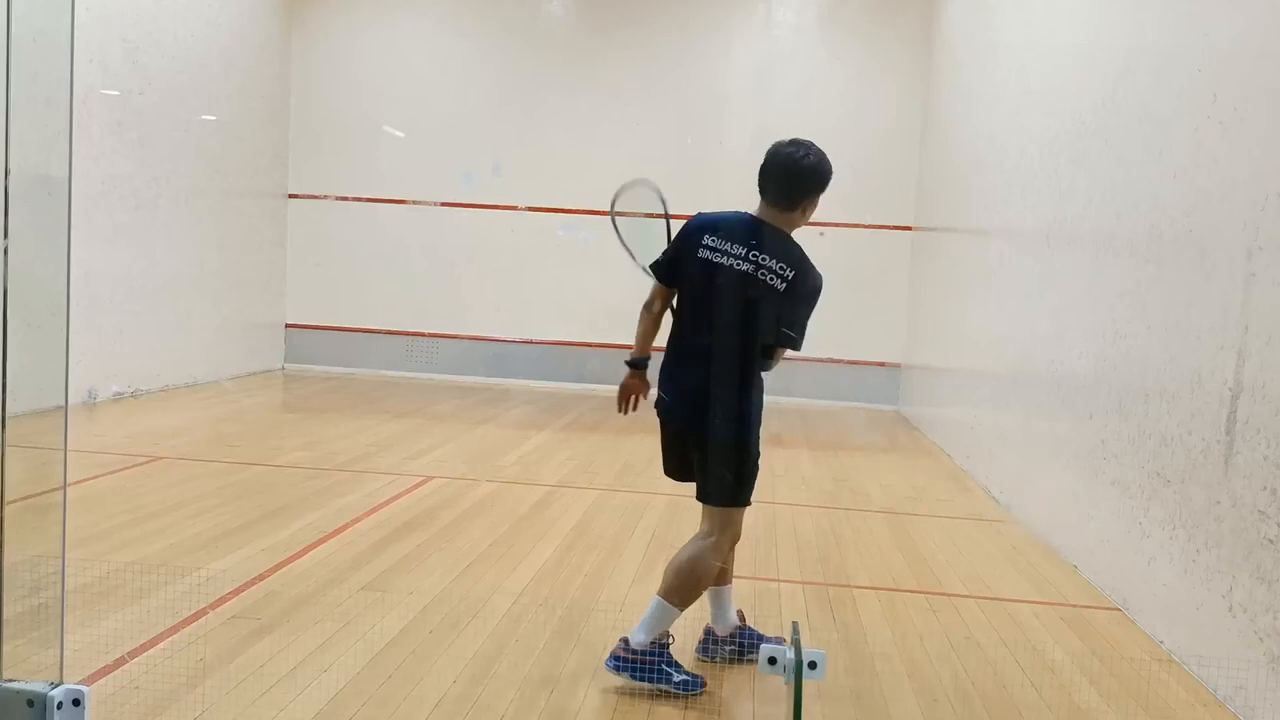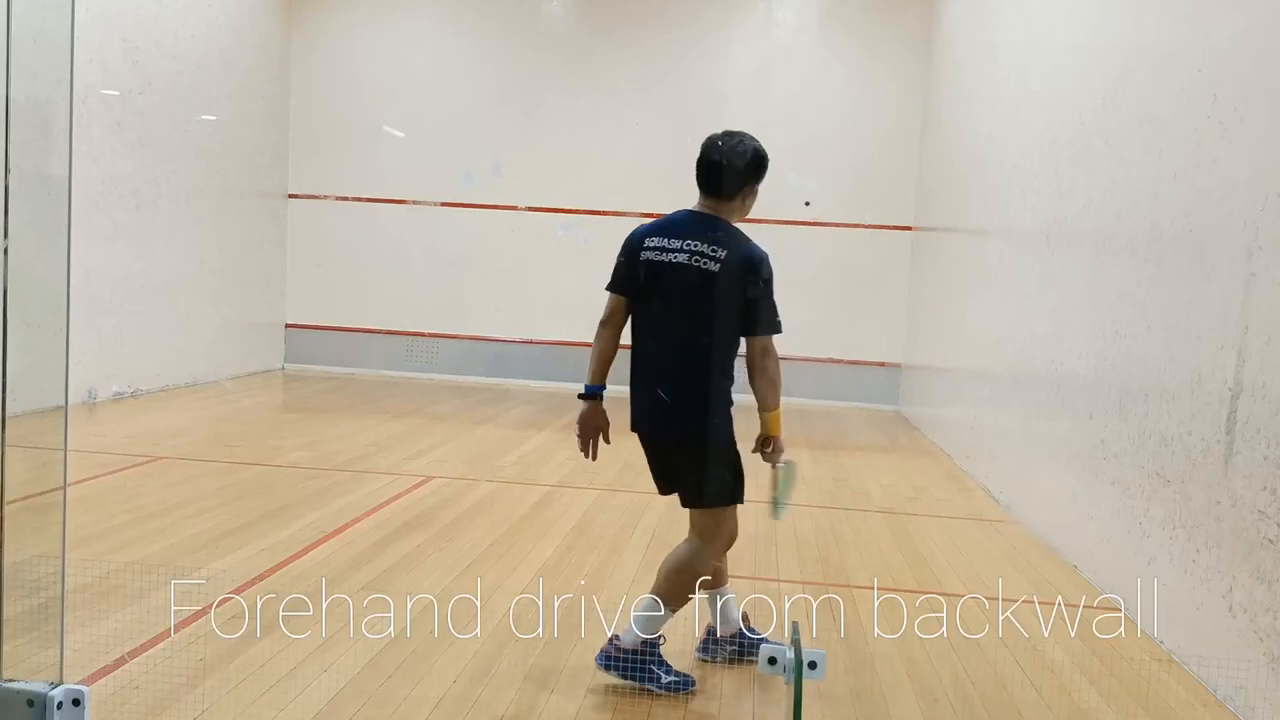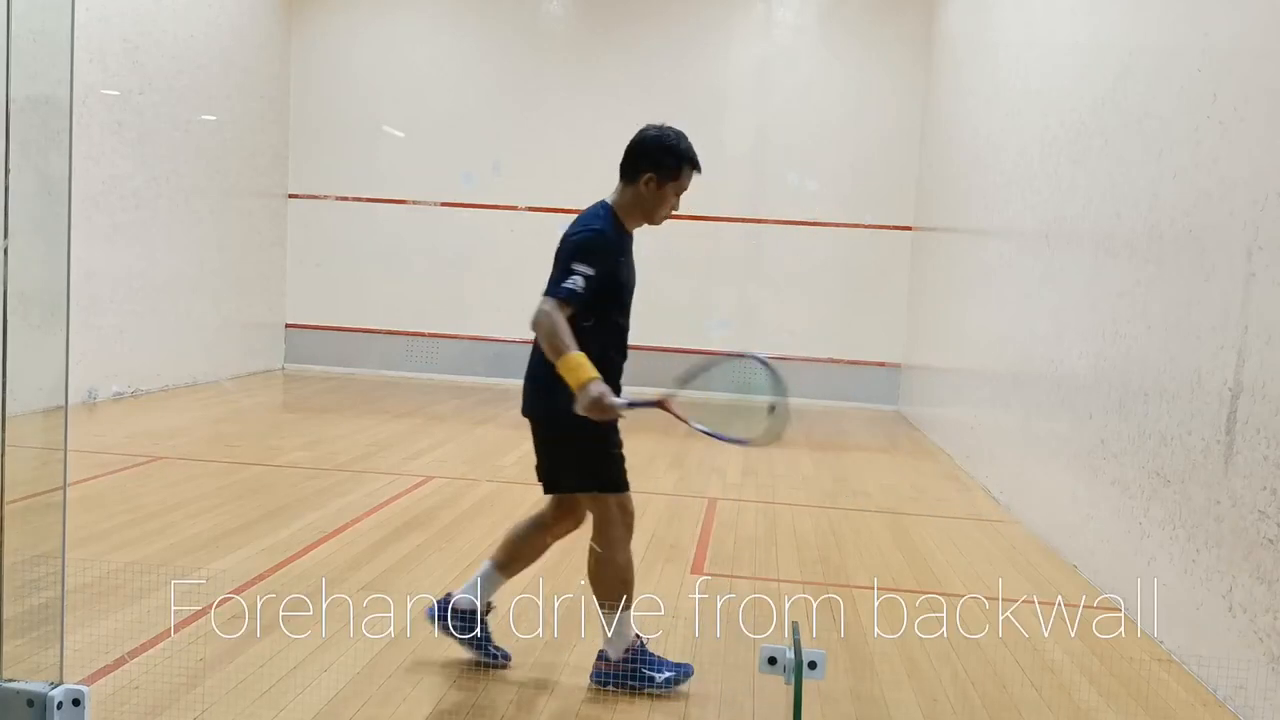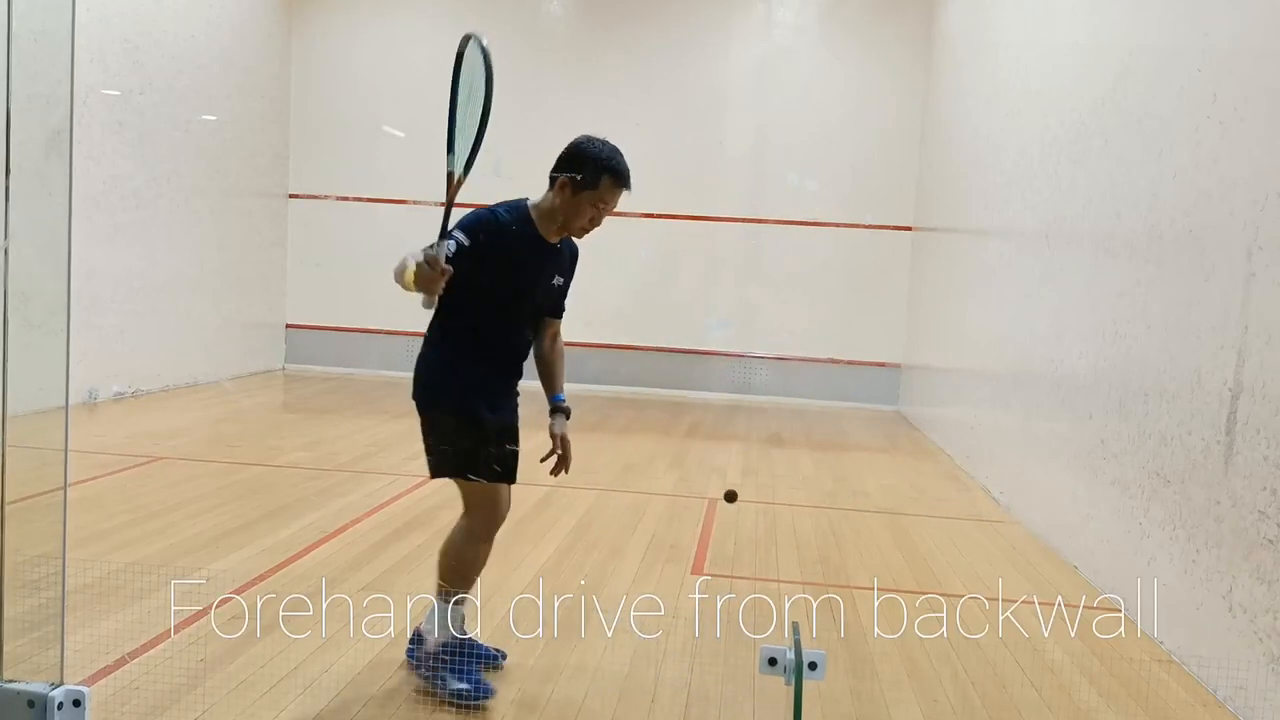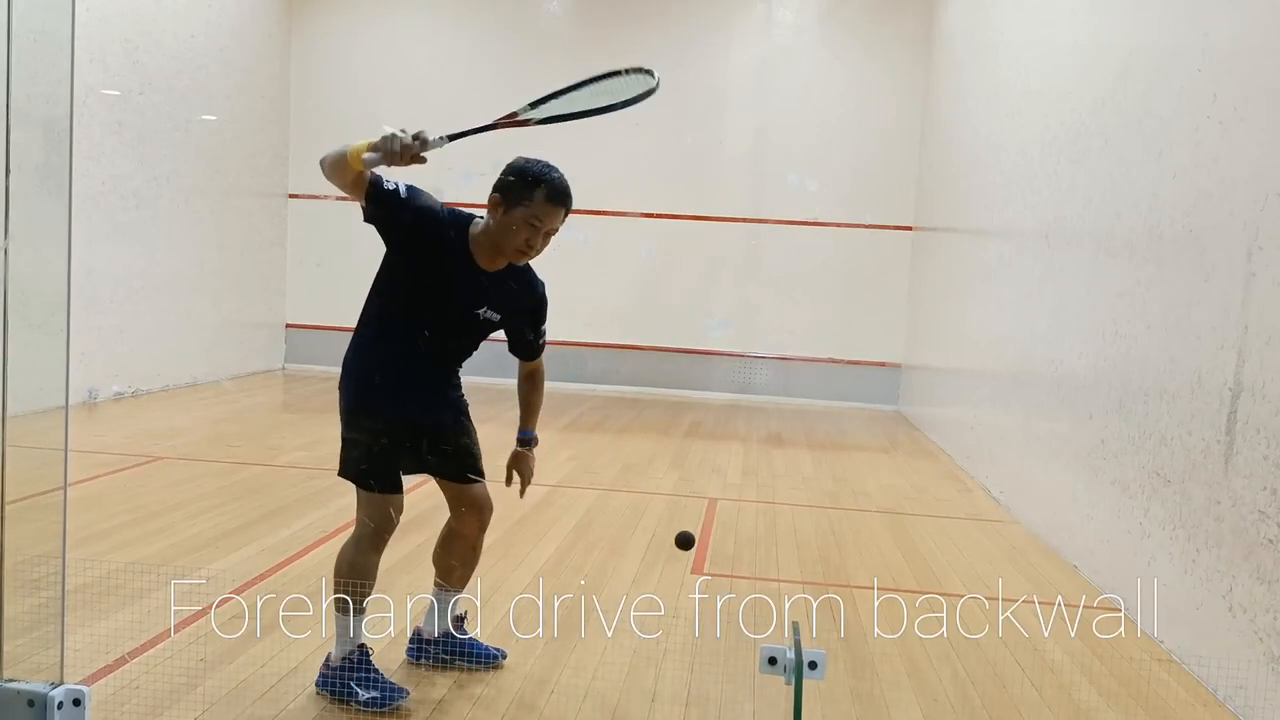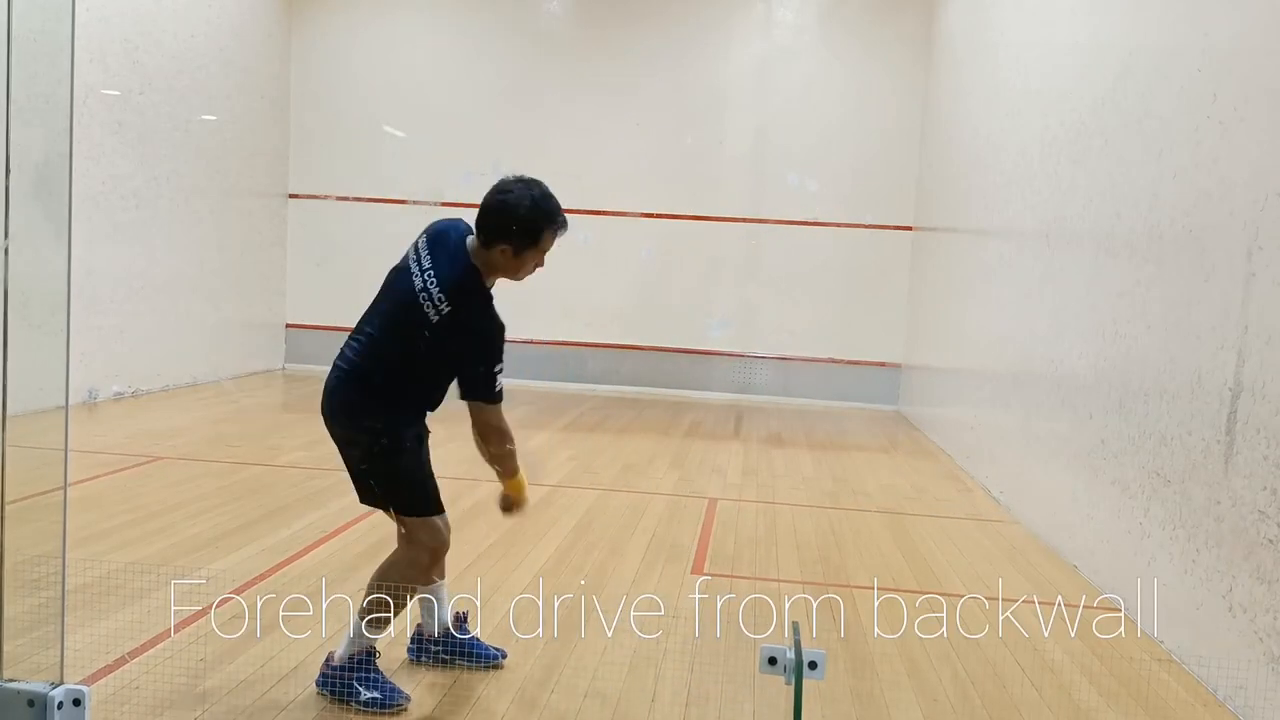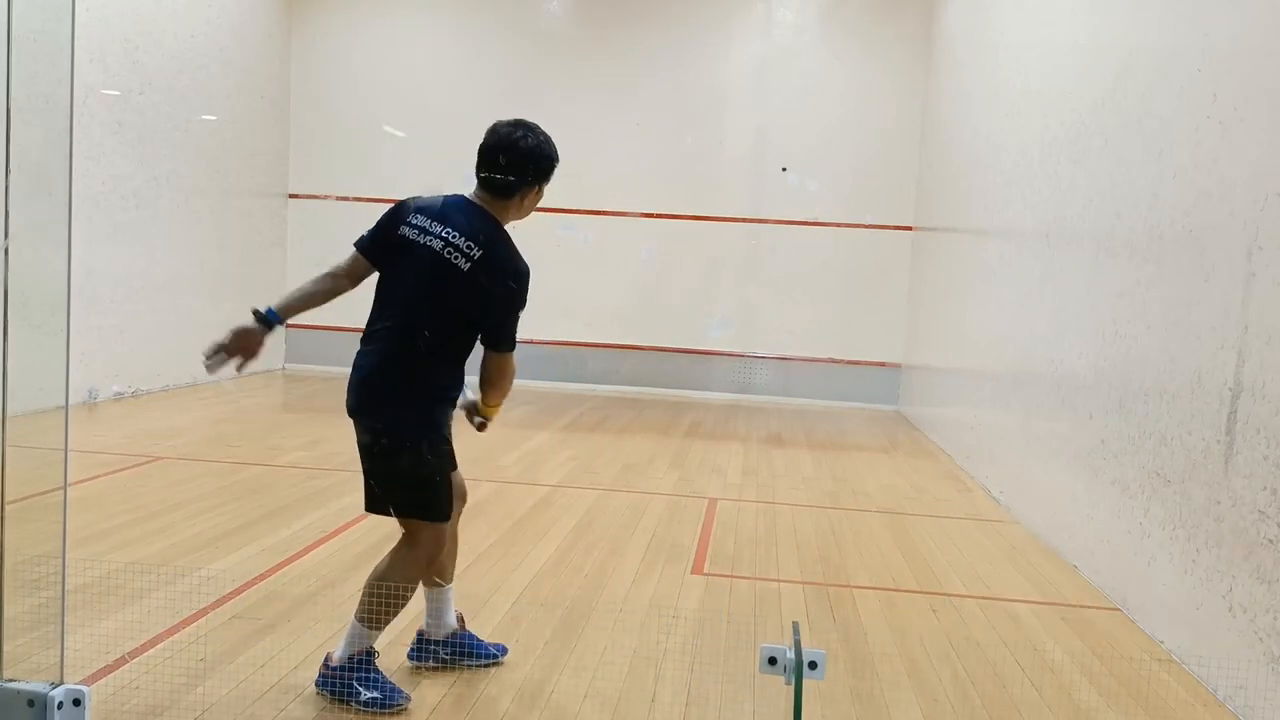
dt=0.7s
person 1, frame 1
left shoulder: (701, 228)
right shoulder: (803, 277)
left elbow: (655, 304)
right elbow: (774, 355)
left wrist: (638, 365)
left hip: (676, 400)
right hip: (729, 412)
left knee: (719, 516)
right knee: (719, 533)
left ankle: (724, 629)
right ankle: (639, 645)
person 1, frame 2
left shoulder: (645, 238)
right shoulder: (748, 260)
left elbow: (610, 323)
right elbow: (761, 354)
left wrist: (593, 397)
right wrist: (772, 427)
left hip: (648, 410)
right hip: (699, 415)
left knee: (707, 521)
right knee: (715, 531)
left ankle: (727, 630)
right ankle: (631, 646)
person 1, frame 3
left shoulder: (602, 227)
right shoulder: (599, 237)
right elbow: (547, 317)
right wrist: (586, 382)
left hip: (562, 400)
right hip: (569, 404)
left knee: (565, 512)
right knee: (615, 518)
left ankle: (464, 607)
right ankle: (619, 654)
person 1, frame 4
left shoulder: (566, 254)
right shoulder: (490, 227)
left elbow: (546, 335)
right elbow: (406, 267)
left wrist: (558, 409)
right wrist: (422, 273)
left hip: (498, 393)
right hip: (449, 387)
left knee: (492, 509)
right knee: (484, 509)
left ankle: (438, 631)
right ankle: (436, 644)
person 1, frame 5
left shoulder: (525, 292)
right shoulder: (424, 222)
left elbow: (531, 370)
right elbow: (334, 169)
left wrist: (526, 442)
right wrist: (376, 153)
left hip: (439, 396)
right hip: (374, 391)
left knee: (474, 508)
right knee: (379, 518)
left ankle: (436, 631)
right ankle: (343, 660)
person 1, frame 6
left shoulder: (446, 233)
right shoulder: (477, 324)
right elbow: (489, 429)
right wrist: (514, 486)
left hip: (355, 389)
right hip: (373, 414)
left knee: (418, 515)
right knee: (428, 537)
left ankle: (436, 630)
right ankle: (346, 662)
person 1, frame 7
left shoulder: (415, 212)
right shoulder: (507, 268)
left elbow: (341, 276)
right elbow: (498, 370)
left wrist: (265, 322)
right wrist: (488, 406)
left hip: (379, 389)
right hip: (405, 406)
left knee: (449, 498)
right knee: (425, 536)
left ankle: (441, 632)
right ankle: (346, 662)
